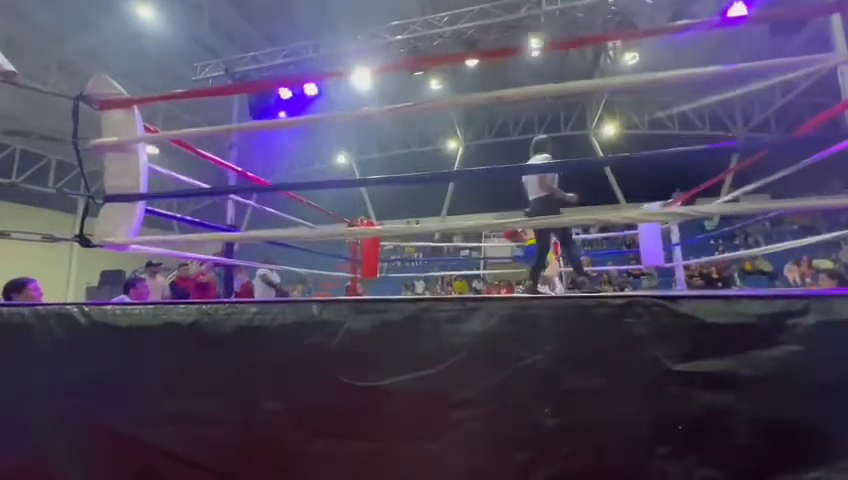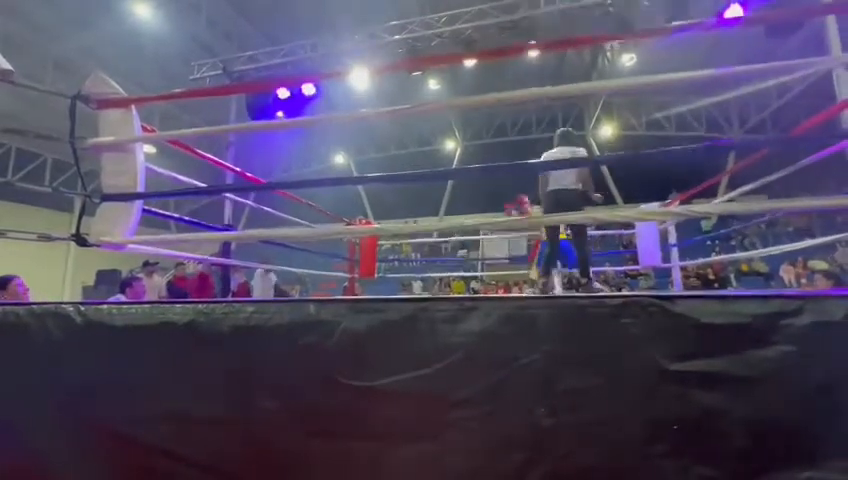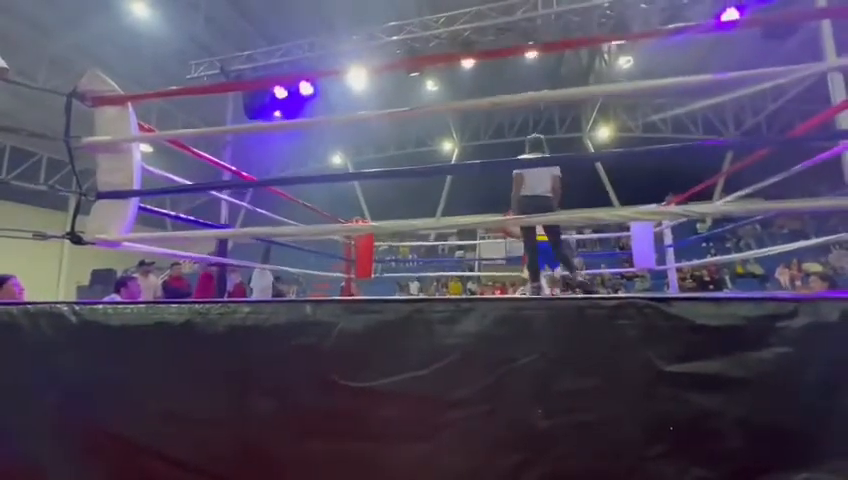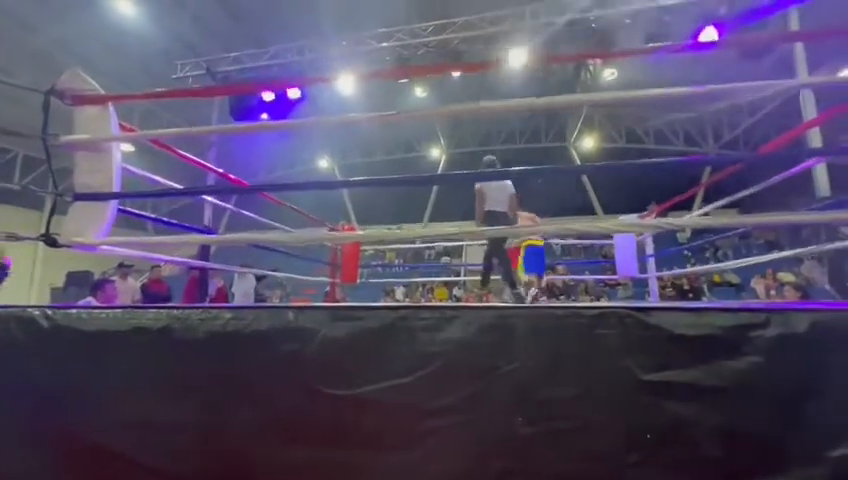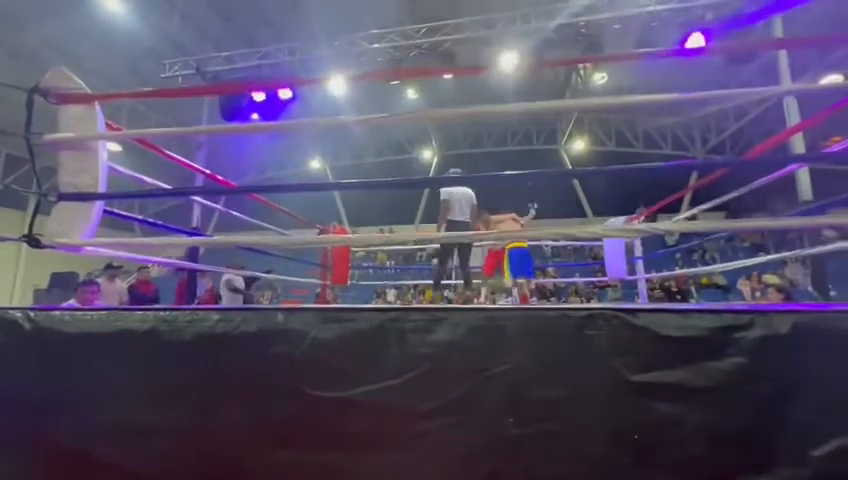
dt=0.5s
person 1, frame 1
right shoulder: (545, 158)
right elbow: (544, 184)
right wrist: (565, 196)
left hip: (534, 209)
right hip: (547, 206)
left knee: (542, 250)
right knee: (568, 244)
left ankle: (532, 285)
right ankle: (583, 281)
person 1, frame 2
left shoulder: (547, 155)
right shoulder: (581, 152)
left elbow: (542, 185)
right elbow: (585, 177)
left wrist: (545, 205)
right wrist: (593, 195)
left hip: (552, 199)
right hip: (573, 198)
left knee: (552, 246)
right knee: (581, 243)
left ankle: (545, 283)
right ankle: (586, 283)
person 1, frame 3
left shoulder: (521, 160)
left elbow: (516, 188)
right elbow: (556, 189)
left wrist: (514, 210)
right wrist: (554, 205)
left hip: (526, 204)
right hip: (546, 204)
left knee: (531, 248)
right knee: (556, 245)
left ankle: (535, 285)
right ankle: (575, 277)
person 1, frame 4
right shoulder: (507, 181)
left elbow: (479, 202)
right elbow: (514, 205)
left wrist: (478, 222)
right wrist: (514, 223)
left hip: (491, 218)
right hip: (505, 220)
left knee: (502, 258)
right knee: (488, 256)
left ankle: (516, 292)
right ankle: (483, 290)
person 1, frame 5
left shoulder: (446, 189)
right shoulder: (470, 191)
left elbow: (444, 210)
right elbow: (474, 214)
left wrist: (439, 228)
right wrist: (472, 230)
left hip: (452, 227)
right hip: (466, 228)
left knee: (442, 263)
right knee: (465, 264)
left ankle: (435, 293)
right ankle: (469, 290)
